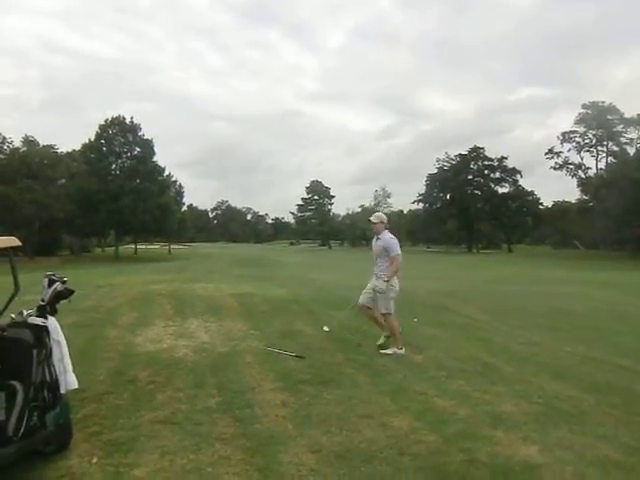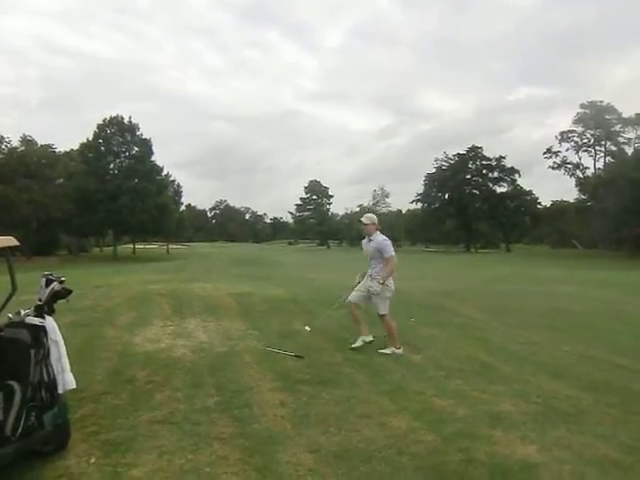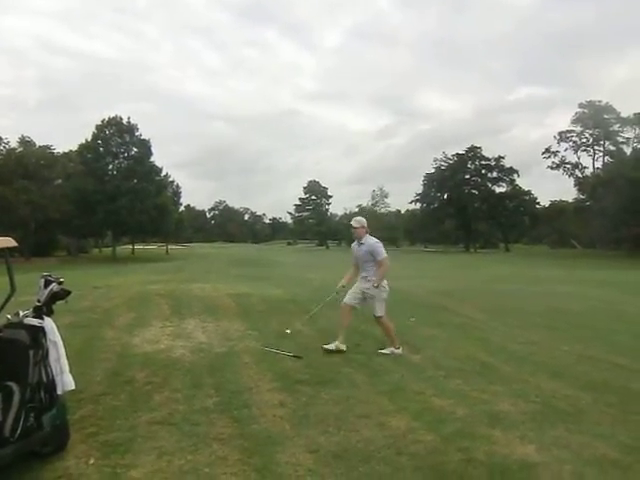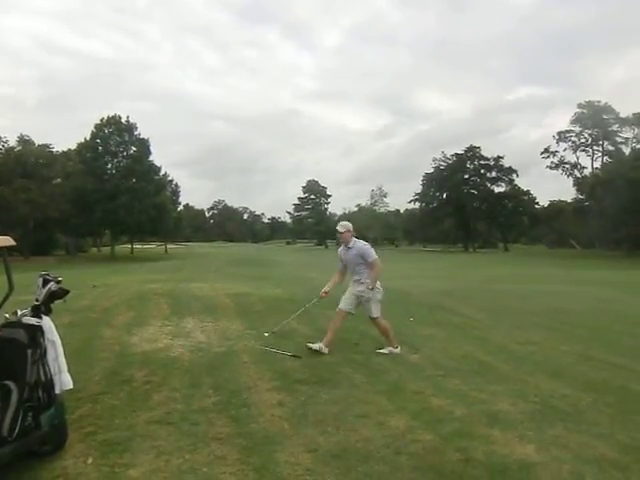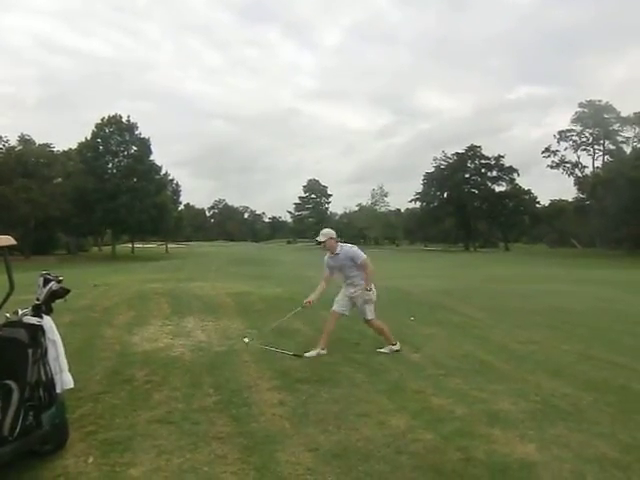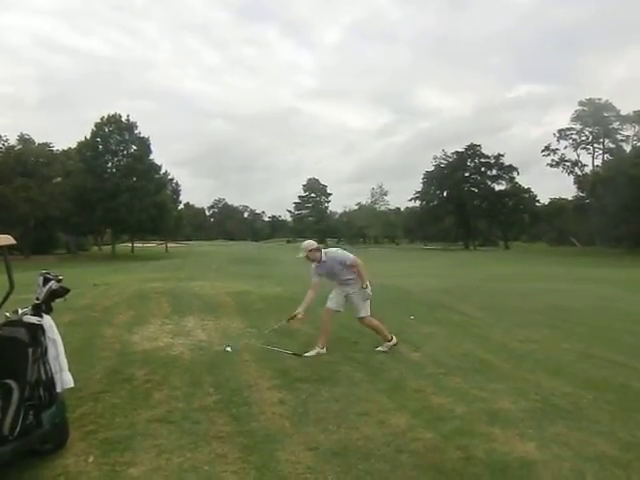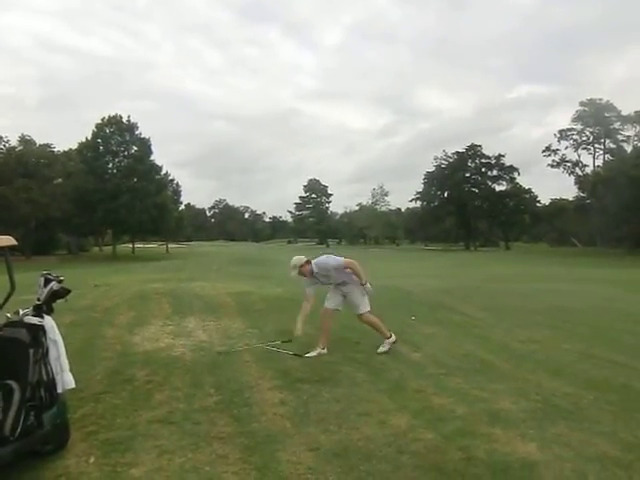
dt=0.1s
person 1, frame 1
left shoulder: (390, 240)
right shoulder: (376, 240)
left elbow: (397, 262)
left wrist: (385, 281)
right wrist: (374, 278)
left hip: (387, 281)
right hip: (376, 279)
left knee: (387, 314)
right knee: (364, 305)
left ankle: (398, 347)
right ankle: (386, 331)
person 1, frame 2
left shoulder: (383, 241)
right shoulder: (365, 241)
left elbow: (392, 264)
left wrist: (381, 283)
right wrist: (360, 277)
left hip: (382, 282)
right hip: (369, 279)
left knee: (383, 315)
right knee: (352, 303)
left ankle: (396, 347)
right ankle: (365, 335)
person 1, frame 3
left shoulder: (374, 244)
right shoulder: (354, 245)
left elbow: (385, 266)
right elbow: (355, 267)
left wrist: (376, 285)
right wrist: (343, 282)
left hip: (376, 284)
right hip: (361, 282)
left knee: (380, 317)
right knee: (345, 307)
left ankle: (396, 347)
right ankle: (340, 342)
person 1, frame 4
left shoulder: (363, 246)
right shoulder: (341, 251)
left elbow: (377, 266)
right elbow: (340, 273)
left wrist: (371, 288)
right wrist: (327, 288)
left hip: (369, 286)
right hip: (354, 286)
left knee: (375, 318)
right knee: (340, 313)
left ankle: (394, 346)
right ankle: (324, 345)
person 1, frame 5
left shoulder: (350, 250)
right shoulder: (328, 259)
left elbow: (368, 268)
right elbow: (324, 281)
left wrist: (367, 290)
right wrist: (312, 297)
left hip: (363, 288)
right hip: (348, 288)
left knee: (369, 320)
right knee: (333, 315)
left ankle: (393, 344)
right ankle: (320, 348)
person 1, frame 6
left shoulder: (335, 254)
right shoulder: (315, 267)
left elbow: (358, 264)
right elbow: (312, 290)
left wrist: (364, 287)
right wrist: (301, 309)
left hip: (356, 285)
right hip: (341, 287)
left knee: (364, 319)
right knee: (327, 312)
left ankle: (389, 339)
right ankle: (320, 347)
person 1, frame 7
left shoulder: (325, 262)
right shoulder: (310, 278)
left elbow: (352, 263)
right elbow: (307, 302)
left wrist: (364, 283)
right wrist: (299, 324)
left hip: (353, 282)
right hip: (337, 286)
left knee: (363, 316)
right knee: (326, 312)
left ankle: (388, 337)
right ankle: (322, 347)
